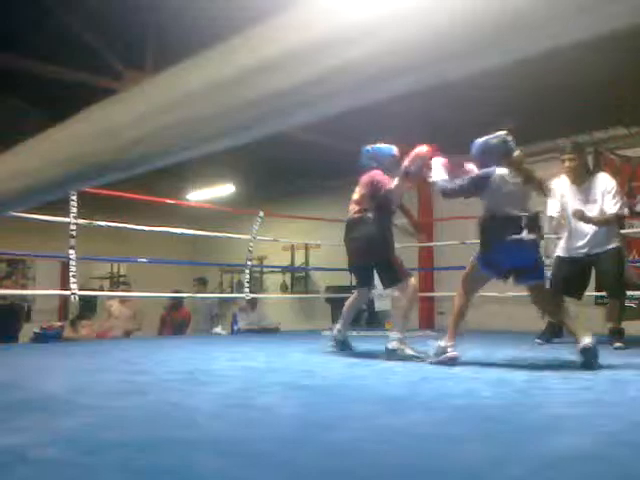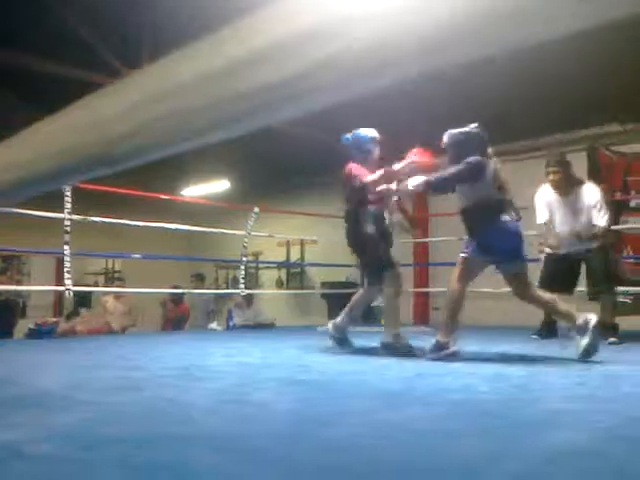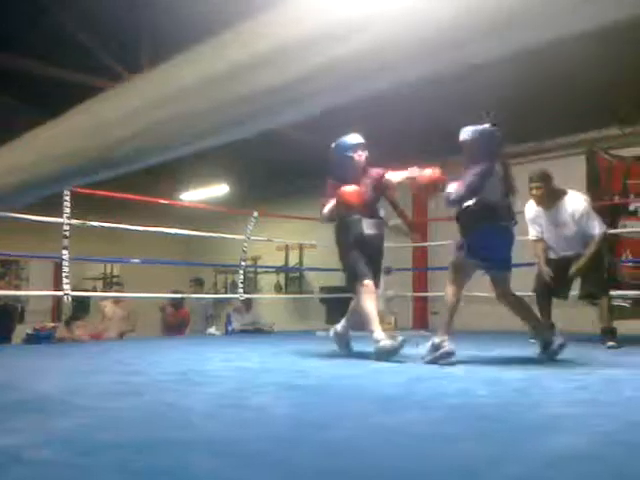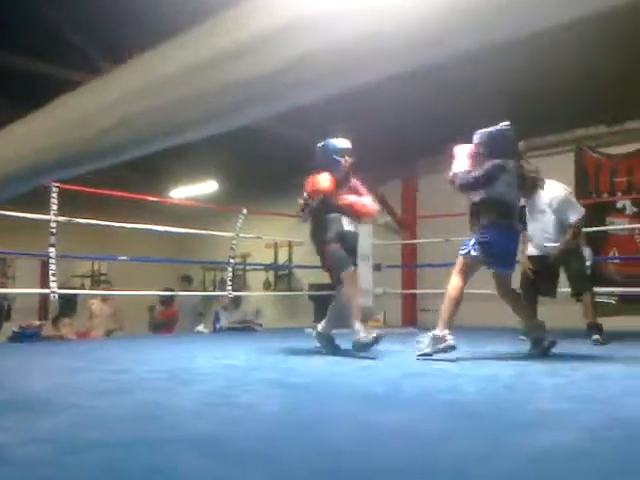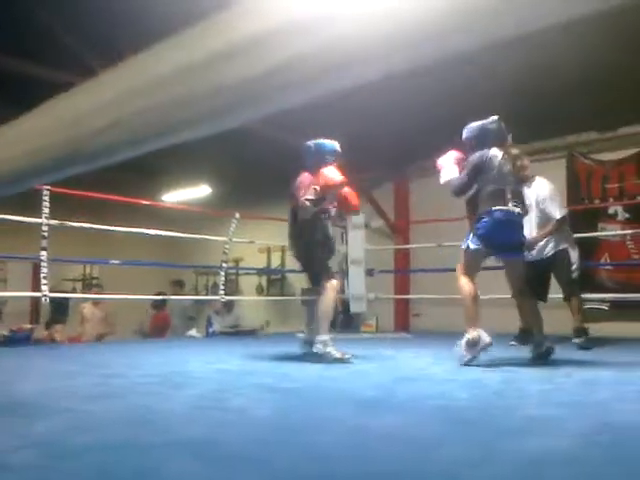
dt=0.2s
person 1, frame 1
left shoulder: (488, 175)
right shoulder: (521, 175)
left elbow: (449, 190)
left wrist: (438, 172)
right wrist: (476, 176)
left hip: (500, 244)
right hip: (528, 245)
left knee: (466, 288)
right knee: (545, 301)
left ankle: (447, 345)
right ankle: (584, 342)
person 1, frame 2
left shoulder: (474, 164)
right shoulder: (480, 167)
left elbow: (441, 181)
right elbow: (444, 184)
left wrist: (418, 182)
right wrist: (422, 181)
left hip: (492, 231)
right hip: (506, 231)
left knee: (459, 279)
right knee: (525, 290)
left ankle: (445, 341)
right ankle: (582, 321)
person 1, frame 3
left shoulder: (484, 169)
right shoulder: (496, 169)
left elbow: (458, 199)
left wrist: (452, 191)
left hip: (486, 232)
right hip: (500, 233)
left knee: (454, 281)
right knee: (504, 293)
left ankle: (442, 340)
right ankle: (548, 339)
person 1, frame 4
left shoulder: (498, 166)
right shoulder: (511, 167)
left elbow: (466, 183)
right elbow: (481, 187)
left wrist: (460, 164)
right wrist: (466, 167)
left hip: (492, 230)
right hip: (508, 232)
left knee: (458, 275)
right knee: (505, 289)
left ankle: (441, 334)
right ankle: (539, 337)
person 1, frame 5
left shoulder: (482, 156)
right shoulder: (504, 159)
left elbow: (459, 188)
left wrist: (449, 170)
right wrist: (461, 168)
left hip: (492, 219)
right hip: (512, 222)
left knee: (465, 274)
right knee: (519, 286)
left ankle: (474, 334)
right ankle: (540, 342)
person 2, frame 1
left shoulder: (367, 180)
right shoulder: (377, 176)
left elbow: (390, 205)
right elbow: (394, 193)
left wrist: (406, 182)
right wrist: (407, 170)
left hip: (357, 240)
right hip: (372, 240)
left knee: (363, 291)
right knee: (408, 286)
left ankle: (339, 335)
right ankle: (396, 344)
person 2, frame 2
left shoulder: (370, 169)
right shoulder: (353, 169)
right elbow: (370, 183)
right wrist: (398, 168)
left hip: (374, 232)
right hip: (365, 232)
left knee: (374, 286)
right knee: (391, 279)
left ankle: (339, 326)
right ankle: (392, 338)
person 2, frame 3
left shoulder: (374, 175)
right shoulder: (335, 182)
left elbow: (392, 177)
right elbow: (326, 215)
left wrist: (420, 173)
right wrist: (337, 204)
left hip: (372, 239)
right hip: (350, 240)
left knee: (367, 291)
right knee: (366, 286)
left ankle: (341, 330)
right ankle: (381, 341)
person 2, frame 4
left shoulder: (353, 184)
right shoulder: (317, 181)
left elbow: (372, 207)
right elbow: (304, 215)
left wrist: (363, 207)
right wrist: (309, 199)
left hip: (348, 237)
right hip: (327, 237)
left knee: (344, 288)
right knee: (349, 275)
left ankle: (323, 331)
right ankle: (359, 333)
person 2, frame 5
left shoulder: (329, 182)
right shoulder: (306, 179)
right elbow: (303, 213)
left wrist: (340, 207)
right wrist: (320, 191)
left hip: (319, 241)
right hip: (309, 241)
left knee: (322, 290)
right knee: (331, 285)
left ankle: (311, 338)
right ankle: (322, 344)
person 3, frame 1
left shoulder: (605, 182)
right shoulder: (557, 185)
left elbow: (616, 217)
right elbow: (554, 217)
left wrist: (589, 219)
right wrist: (558, 222)
left hip: (605, 245)
right hip: (571, 248)
left knee: (615, 287)
right knee: (556, 286)
left ankle: (615, 332)
right ankle: (553, 327)
person 3, frame 2
left shoulder: (591, 192)
right shoulder: (543, 194)
left elbow: (603, 229)
right elbow: (545, 224)
left wrist: (581, 235)
right wrist: (548, 239)
left hip: (593, 244)
right hip: (561, 248)
left knee: (604, 283)
right knee: (545, 283)
left ankle: (609, 327)
right ankle: (548, 325)
person 3, frame 3
left shoulder: (577, 203)
right shoulder: (531, 209)
left elbow: (599, 234)
right elbow: (537, 239)
left wrist: (582, 263)
right wrist: (542, 265)
left hip: (586, 252)
right hip: (556, 254)
left knee: (599, 287)
right knee: (541, 288)
left ankle: (607, 331)
person 3, frame 4
left shoulder: (555, 192)
left elbow: (577, 221)
right elbow: (521, 231)
left wrist: (561, 248)
right wrist: (523, 256)
left hip: (568, 246)
right hip: (538, 250)
left knee: (582, 283)
right knee: (527, 285)
left ankle: (593, 327)
person 3, frame 5
left shoulder: (541, 187)
left elbow: (560, 219)
left wrist: (537, 238)
left hip: (556, 246)
right hip: (530, 252)
left knee: (570, 286)
left ankle: (580, 331)
right ankle: (525, 330)
